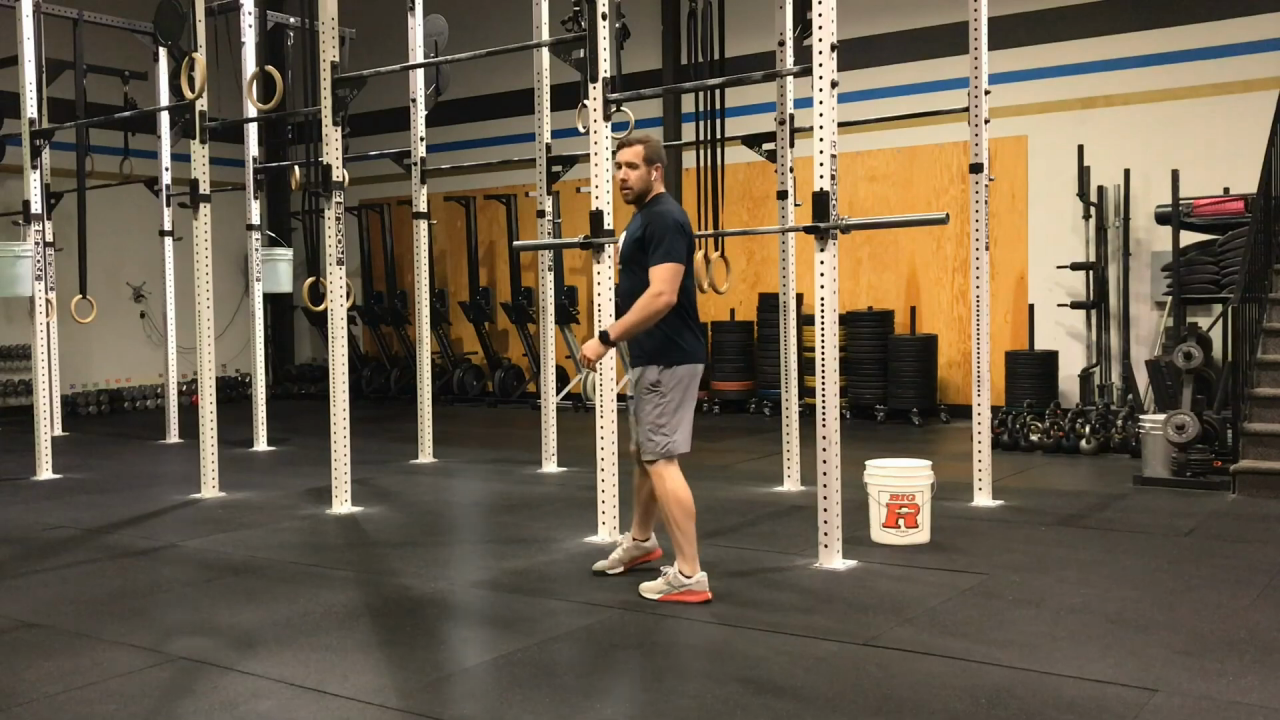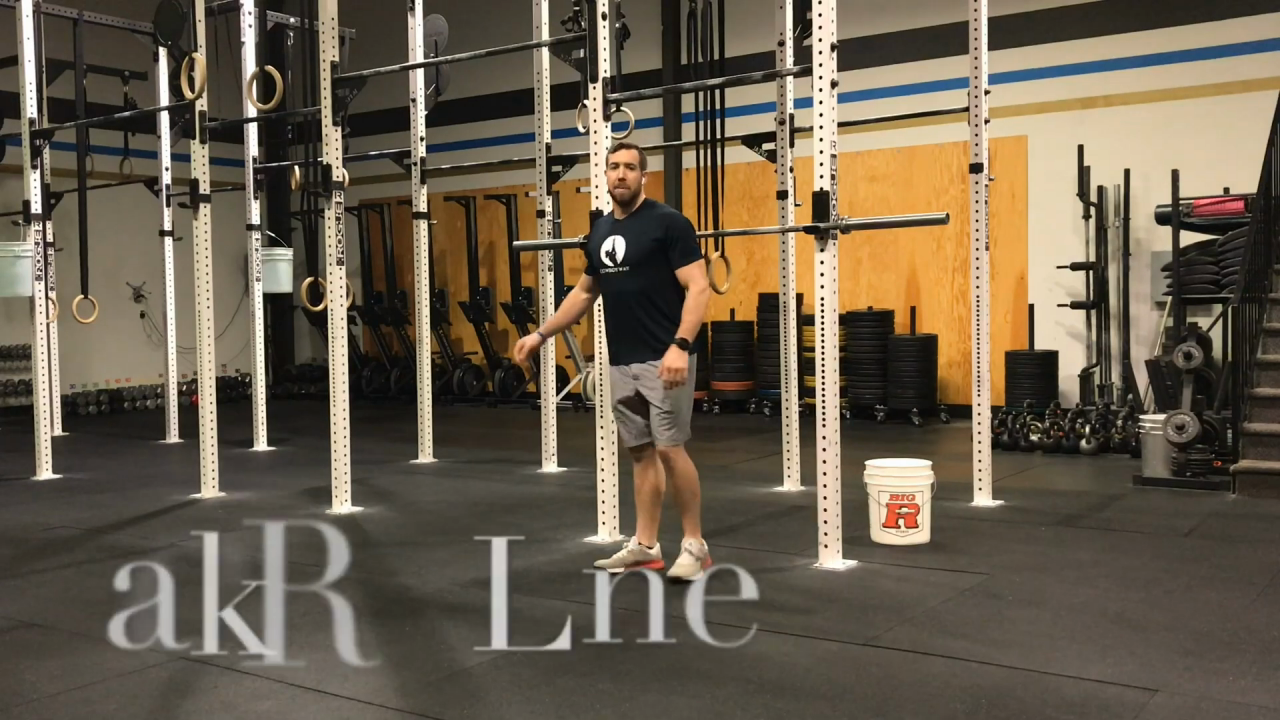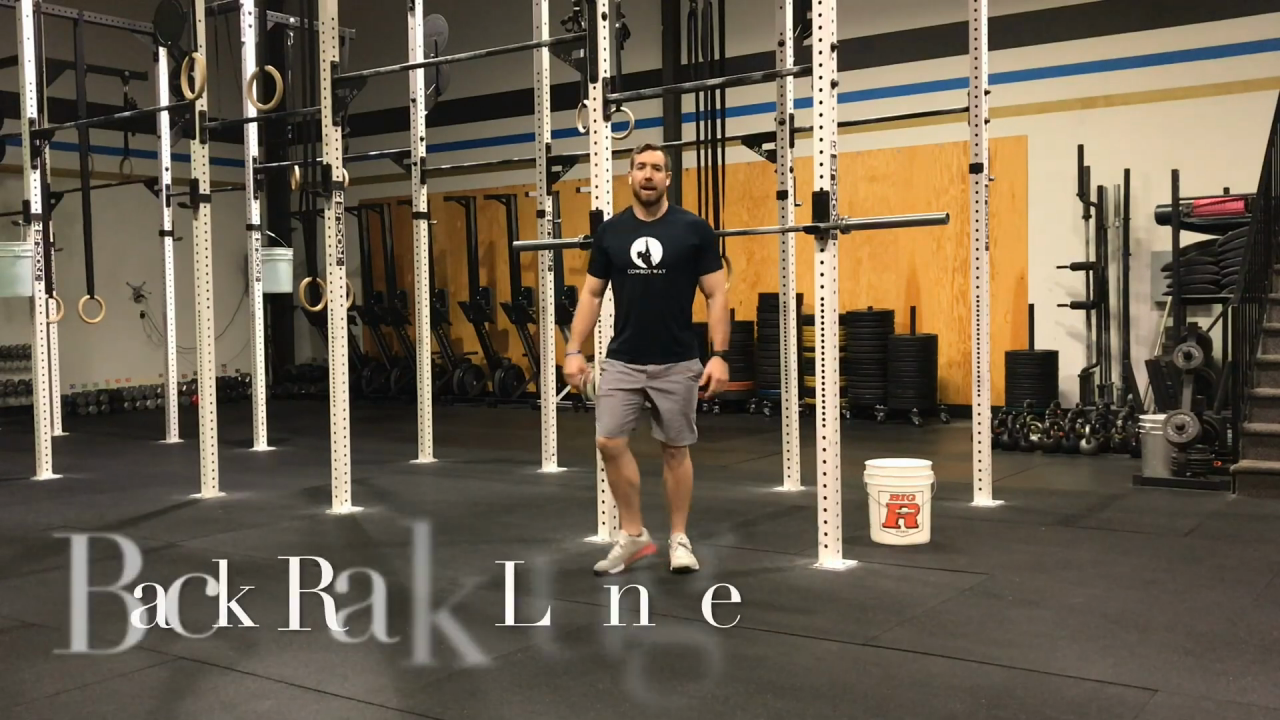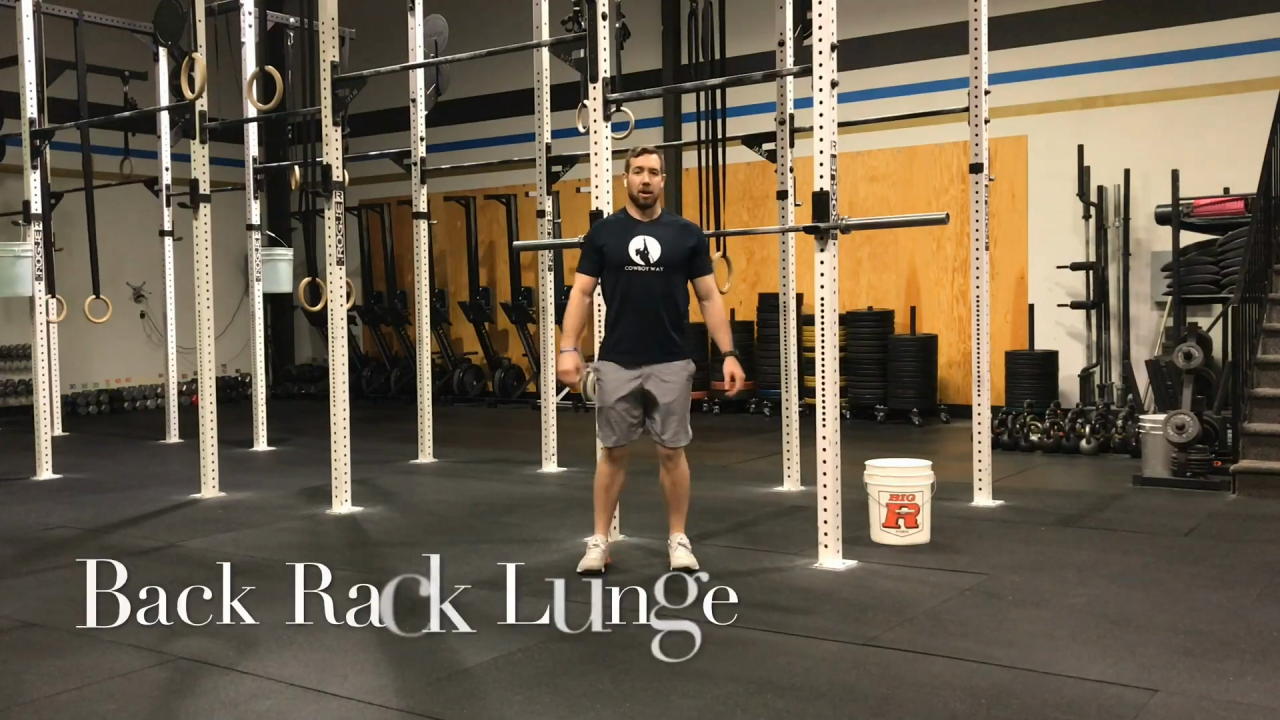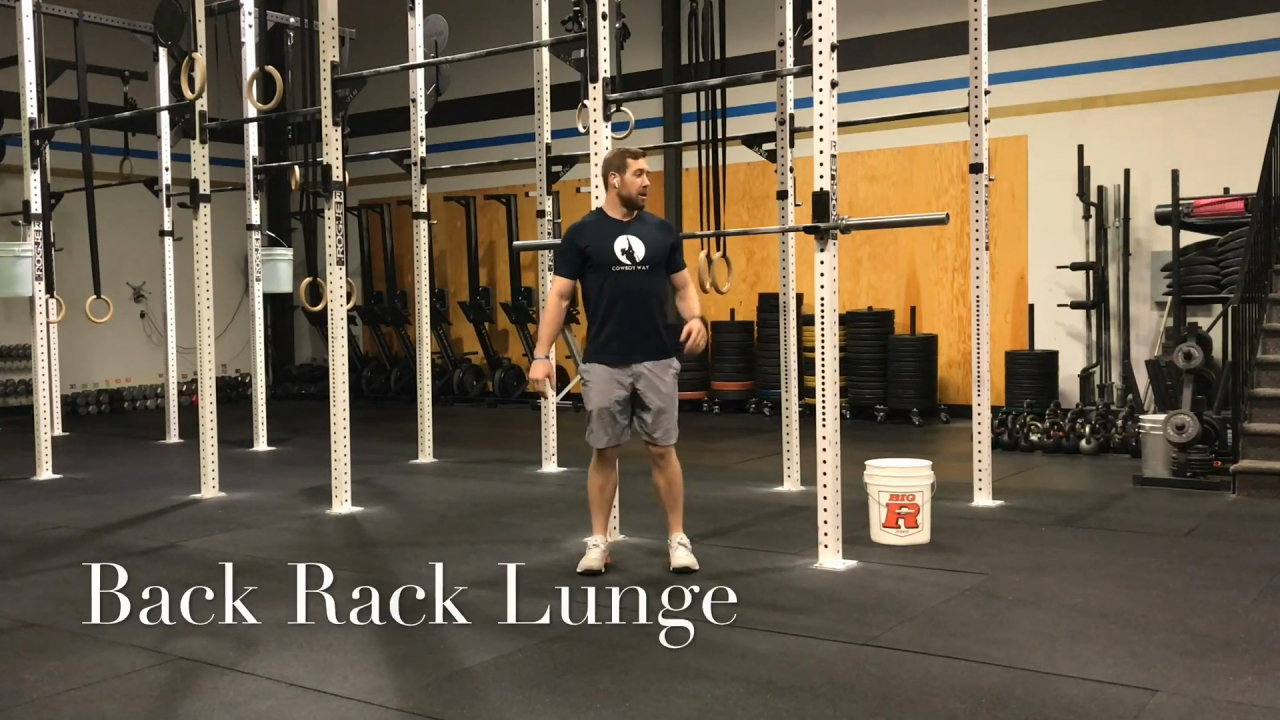
dt=0.4s
person 1, frame 1
left shoulder: (661, 218)
right shoulder: (652, 217)
left elbow: (661, 295)
left wrist: (605, 339)
left hip: (666, 359)
right hip: (658, 357)
left knee: (661, 461)
right knee: (643, 454)
left ankle: (689, 575)
right ankle: (640, 541)
person 1, frame 2
left shoulder: (668, 223)
right shoulder: (601, 230)
left elbow: (698, 289)
right elbow: (584, 292)
left wrist: (681, 345)
right wrist: (541, 334)
left hip: (661, 357)
right hip: (622, 361)
left knee: (669, 450)
right knee: (641, 452)
left ankle: (694, 543)
right ankle: (645, 545)
person 1, frame 3
left shoulder: (694, 230)
right shoulder: (610, 232)
left elbow: (717, 294)
right elbow: (592, 294)
left wrist: (718, 355)
right wrist: (573, 350)
left hip: (676, 363)
right hip: (622, 360)
left knee: (675, 449)
right knee: (609, 442)
left ankle: (679, 538)
right ankle: (633, 536)
person 1, frame 4
left shoulder: (687, 234)
right shoulder: (603, 232)
left elbow: (709, 297)
right elbow: (581, 293)
left wrist: (729, 353)
right wrist: (568, 349)
left hip: (671, 363)
right hip: (616, 363)
left knee: (672, 452)
right knee: (613, 452)
left ankle: (678, 539)
right ankle: (598, 540)
person 1, frame 5
left shoulder: (663, 231)
right shoulder: (582, 233)
left elbow: (683, 286)
right elbow: (559, 296)
left wrist: (695, 318)
right wrist: (541, 354)
left hip: (657, 361)
right hip: (603, 364)
left knee: (662, 449)
right knee: (604, 452)
left ankle: (677, 538)
right ankle: (598, 541)
